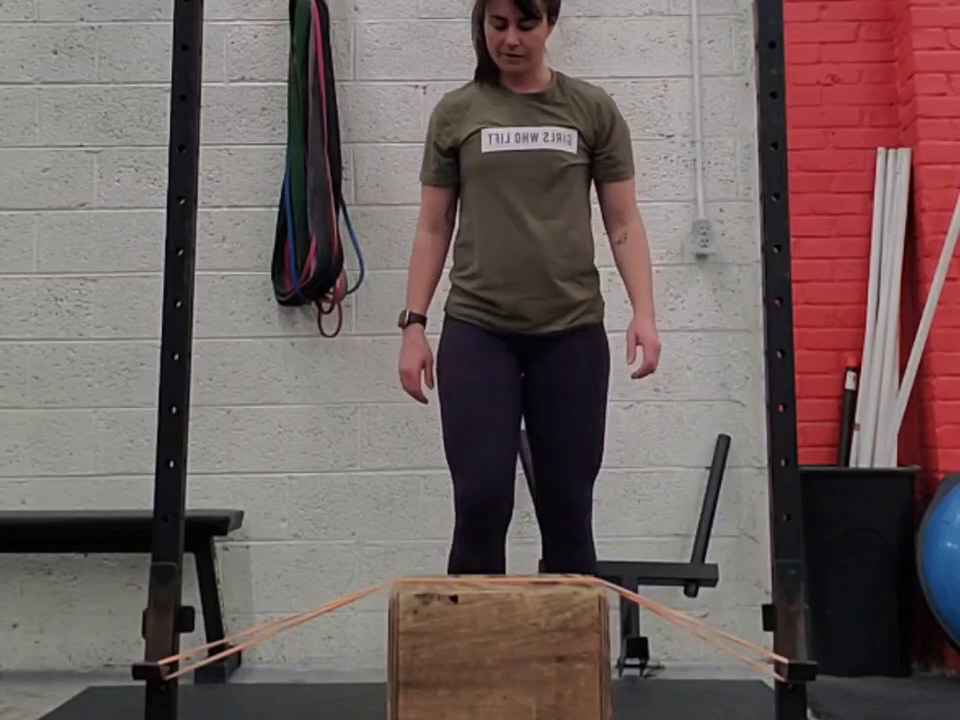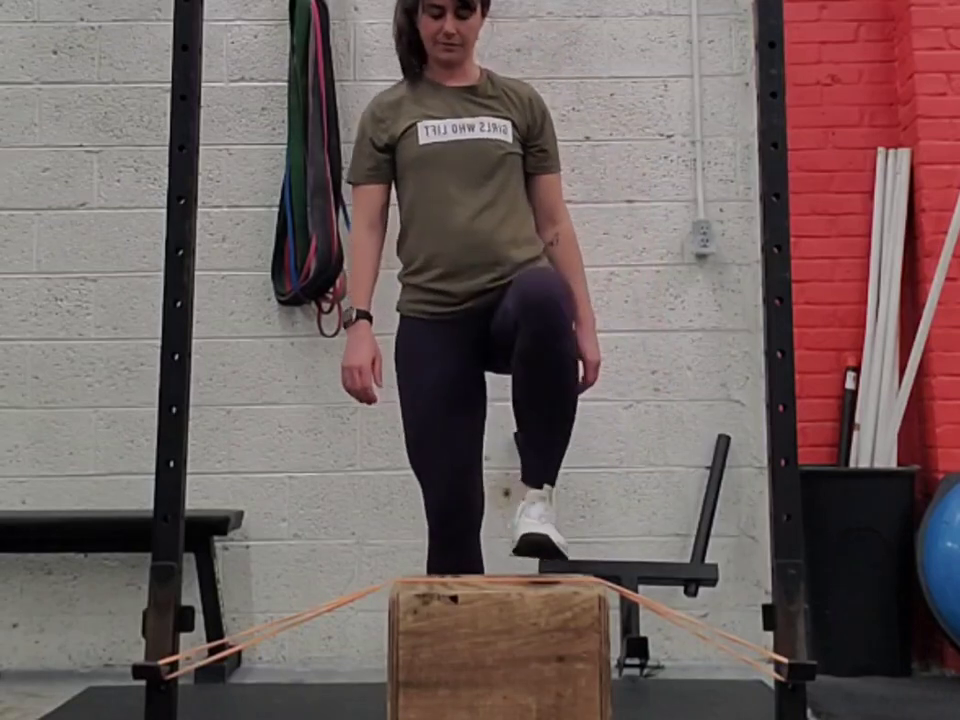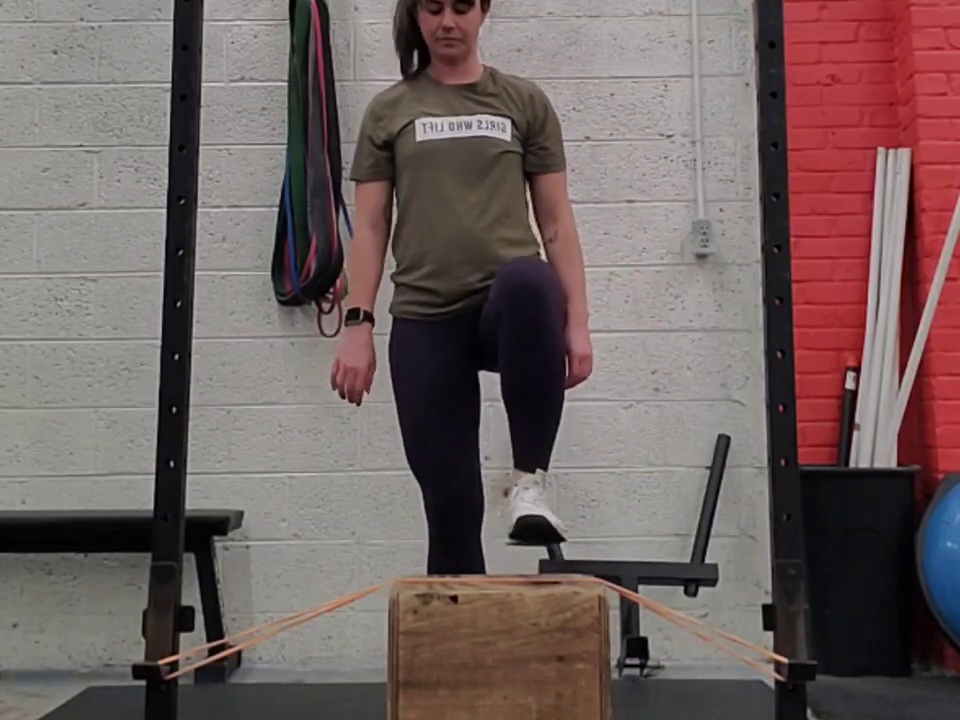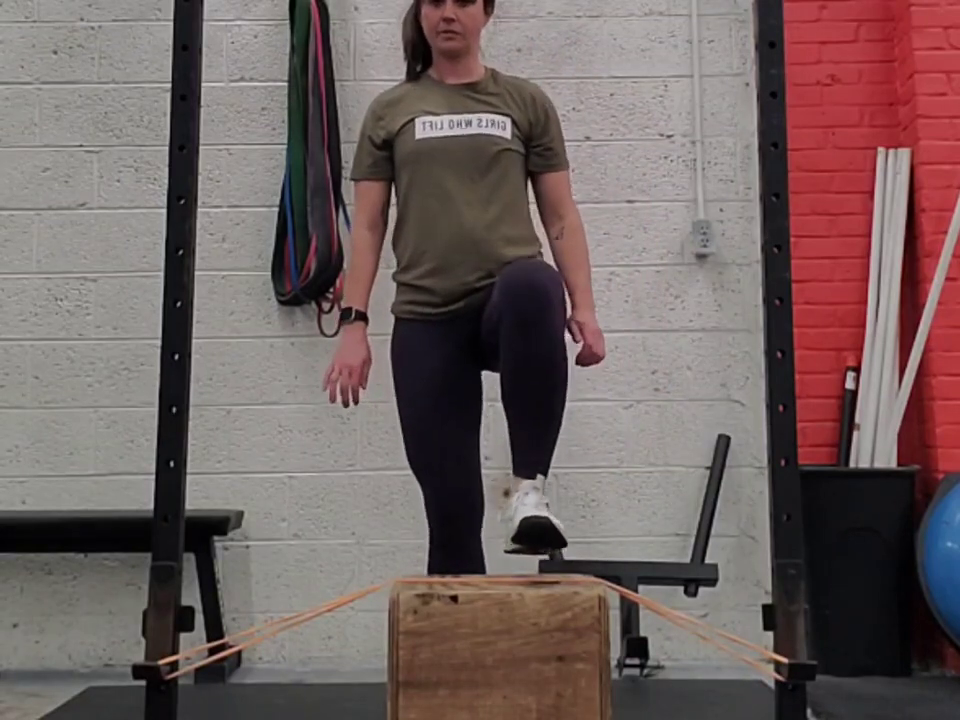
dt=0.7s
person 1, frame 1
left shoulder: (592, 108)
right shoulder: (455, 113)
left elbow: (622, 222)
right elbow: (433, 229)
left wrist: (644, 314)
right wrist: (413, 325)
left hip: (570, 331)
right hip: (476, 330)
left knee: (567, 506)
right knee: (481, 501)
person 1, frame 2
left shoulder: (521, 102)
right shoulder: (387, 113)
left elbow: (554, 222)
right elbow: (368, 228)
left wrist: (584, 320)
right wrist: (358, 324)
left hip: (515, 299)
right hip: (432, 320)
left knee: (544, 299)
right knee: (451, 504)
left ankle: (537, 494)
person 1, frame 3
left shoulder: (524, 101)
right shoulder: (389, 110)
left elbow: (555, 220)
right elbow: (370, 227)
left wrist: (576, 320)
right wrist: (357, 325)
left hip: (509, 303)
right hip: (424, 319)
left knee: (528, 281)
right knee: (450, 503)
left ankle: (529, 483)
person 1, frame 4
left shoulder: (525, 101)
right shoulder: (390, 110)
left elbow: (560, 218)
right elbow: (367, 227)
left wrist: (583, 307)
right wrist: (353, 324)
left hip: (510, 306)
right hip: (426, 319)
left knee: (531, 284)
right knee: (450, 502)
left ankle: (529, 488)
